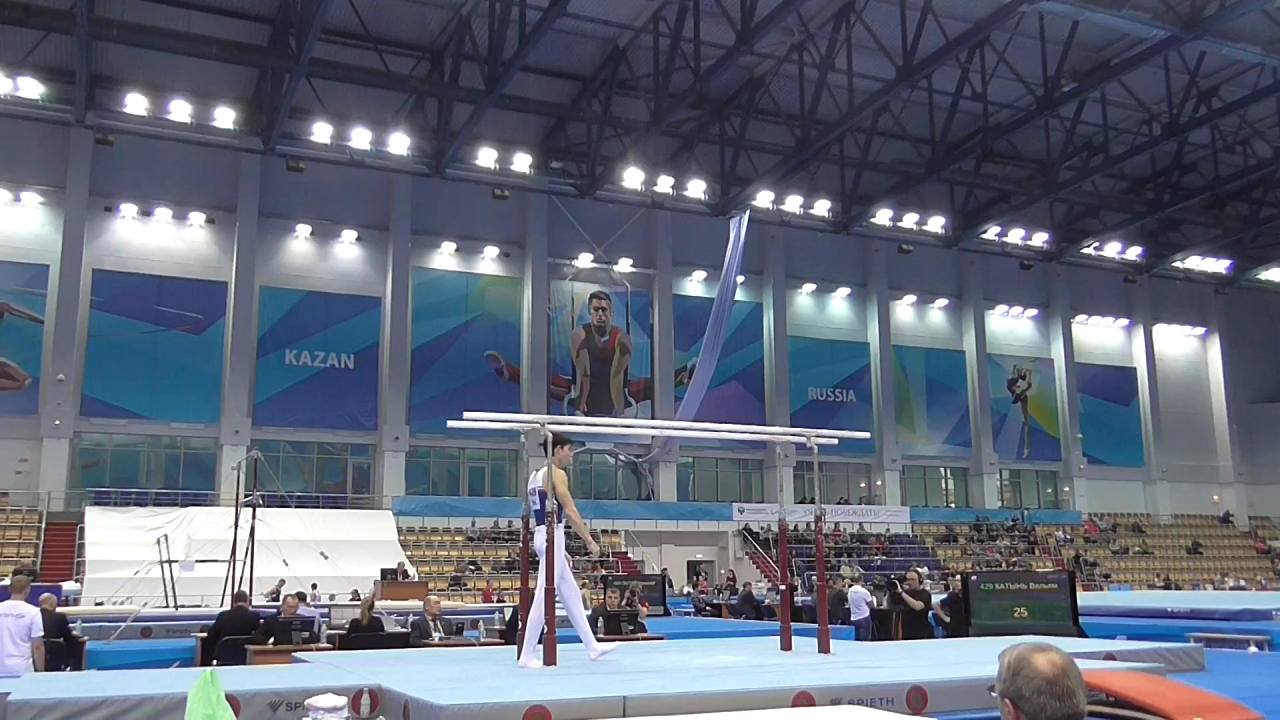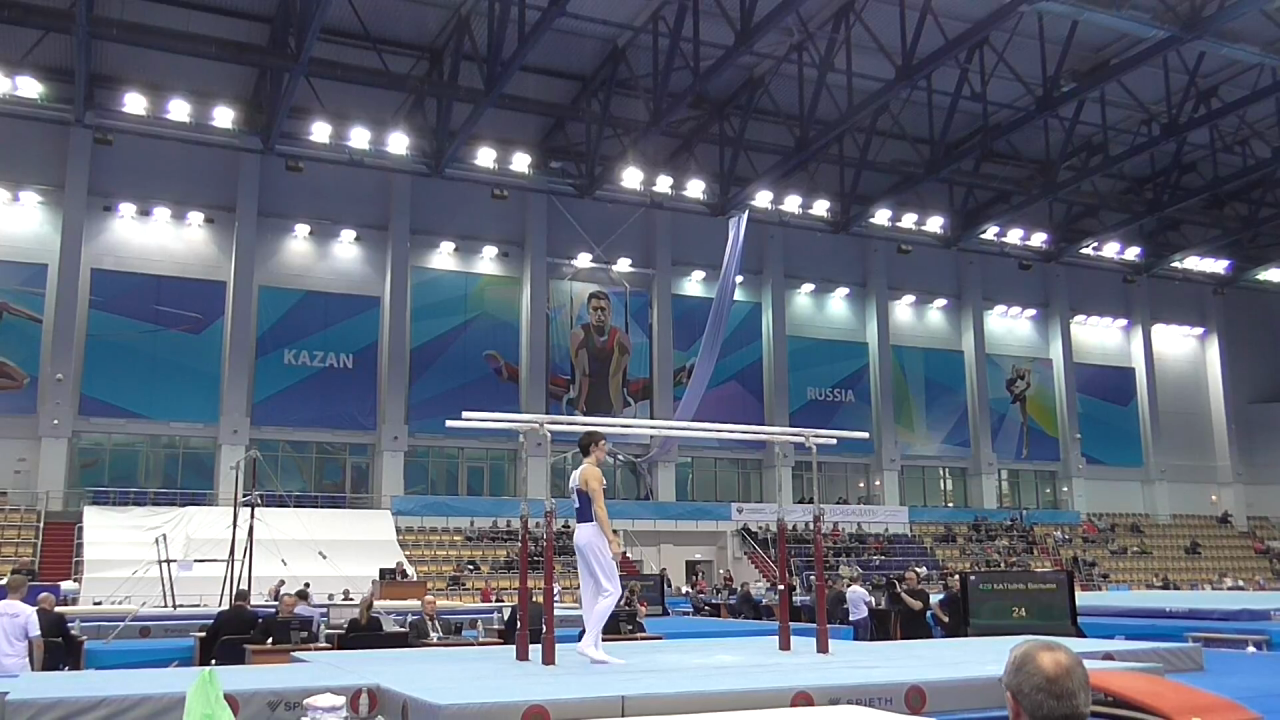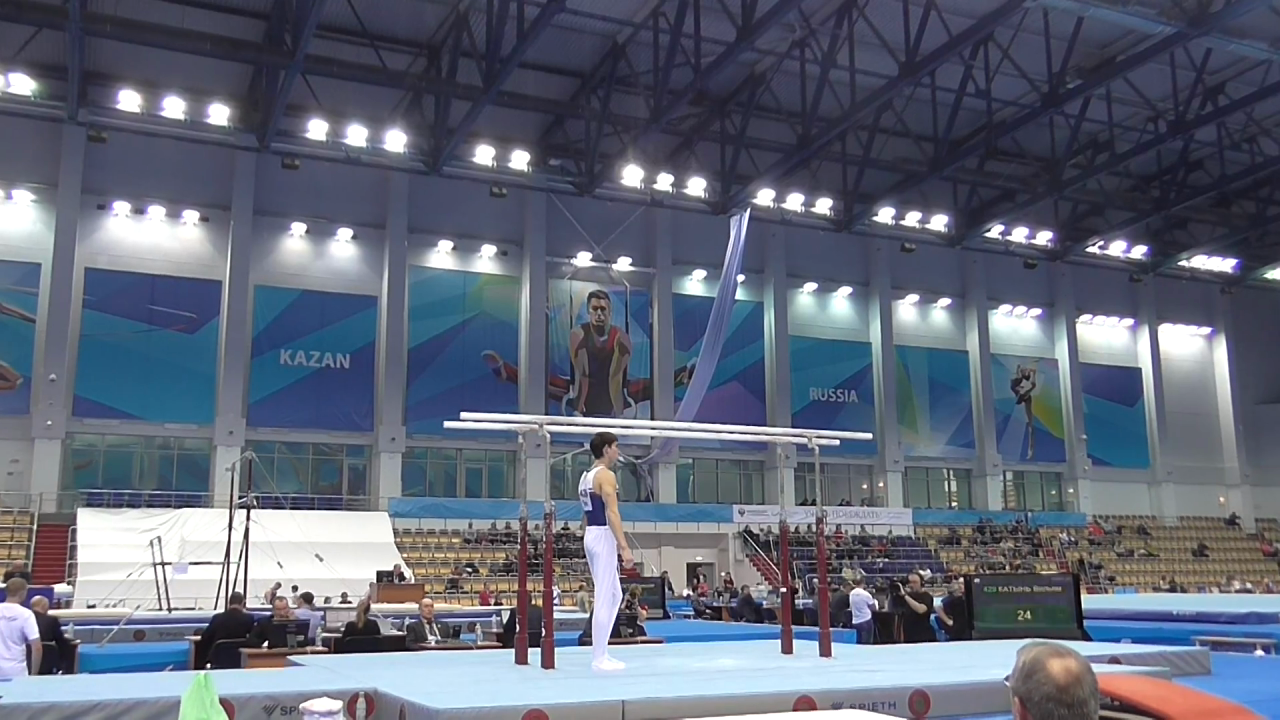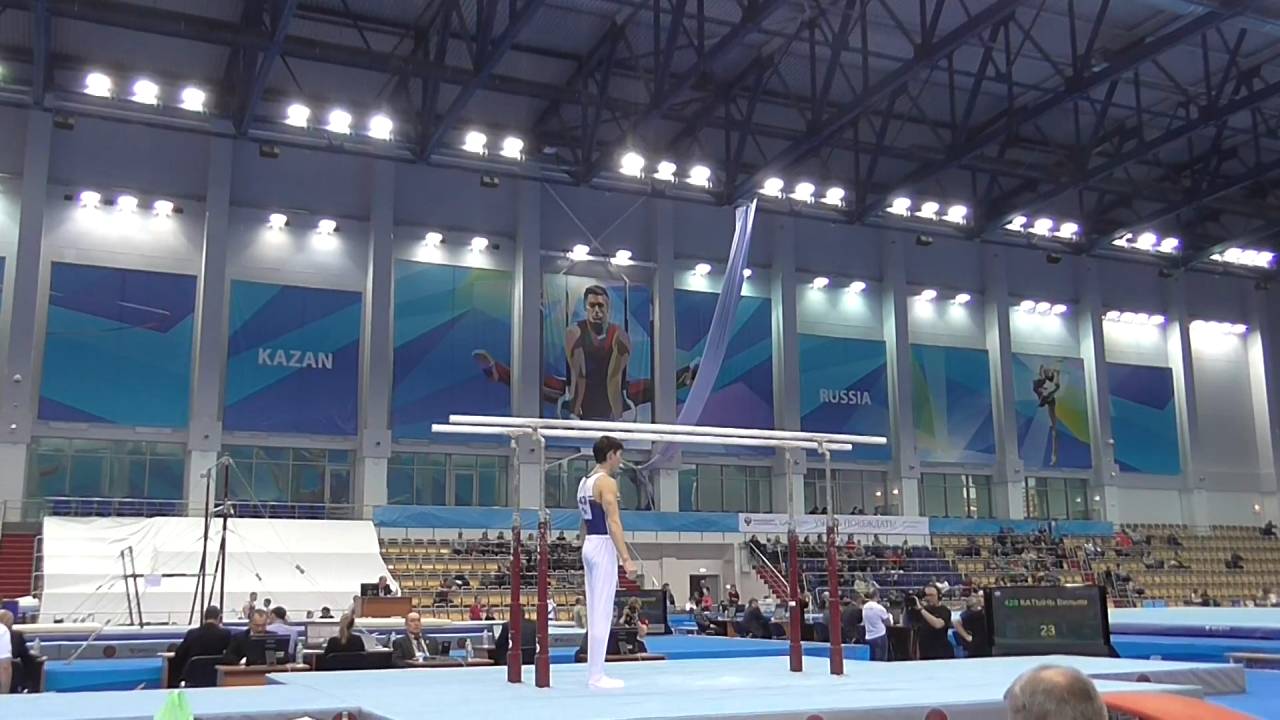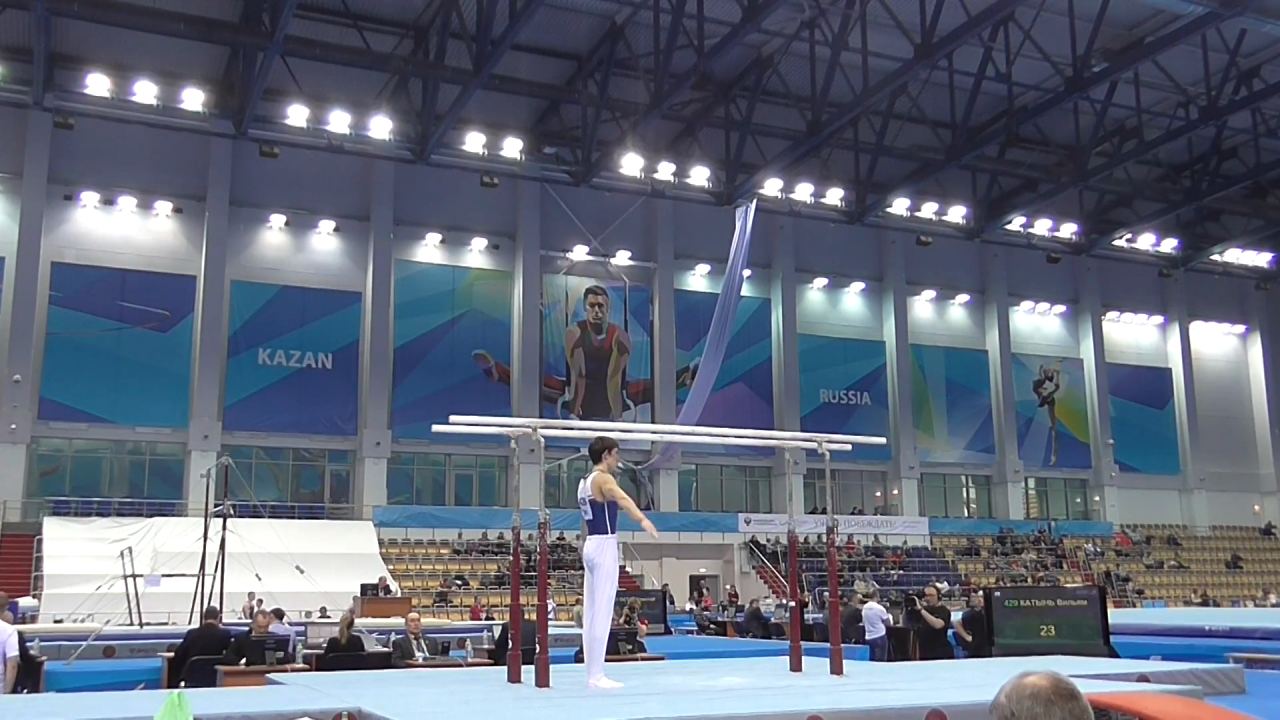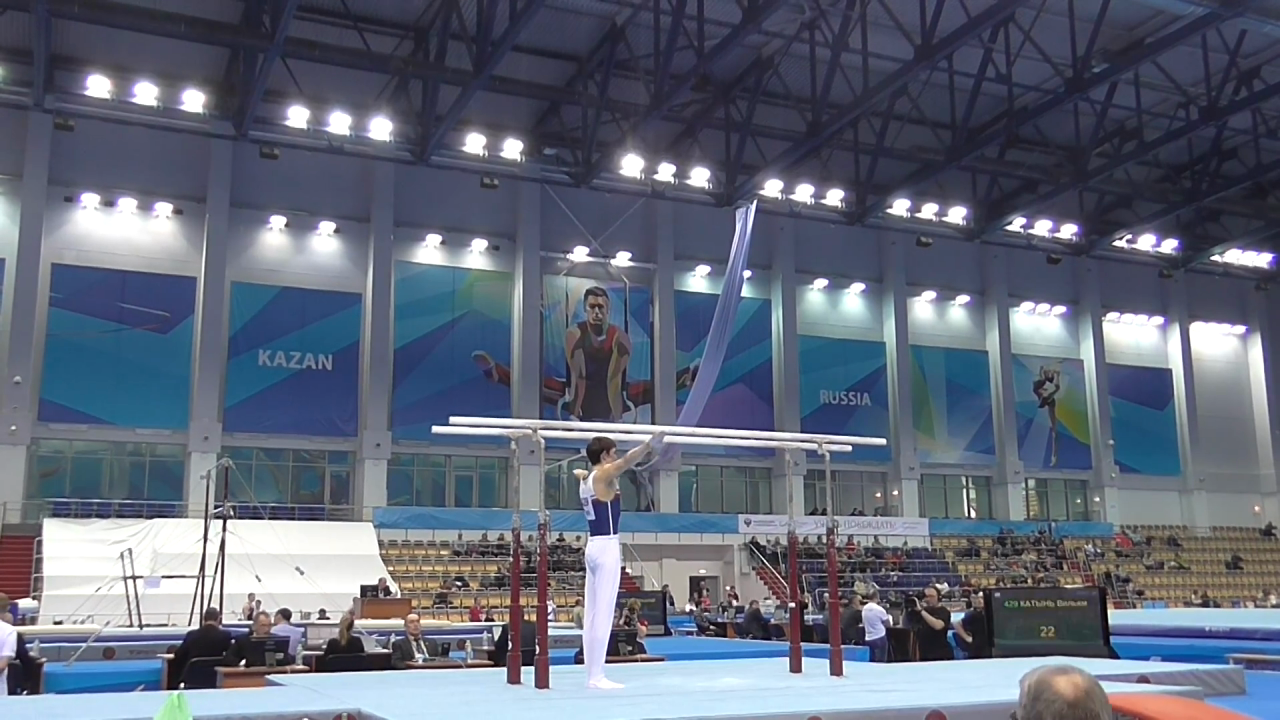
dt=0.5s
person 1, frame 1
left shoulder: (535, 476)
right shoulder: (557, 474)
right elbow: (570, 511)
right wrist: (589, 540)
left hip: (542, 534)
right hip: (552, 536)
left knee: (571, 596)
right knee: (544, 598)
left ankle: (592, 647)
right ankle: (527, 654)
person 1, frame 2
left shoulder: (576, 473)
right shoulder: (592, 471)
right elbow: (599, 508)
right wrist: (612, 540)
left hip: (580, 533)
right hip: (592, 533)
left knee: (591, 596)
right knee: (612, 590)
left ankle: (595, 649)
right ankle: (588, 641)
person 1, frame 3
left shoulder: (585, 476)
right shoulder: (606, 475)
right elbow: (612, 513)
right wrist: (624, 547)
left hip: (590, 536)
right hip: (603, 537)
left knee: (613, 596)
right knee: (604, 600)
left ankle: (601, 651)
right ankle: (599, 658)
person 1, frame 4
left shoulder: (585, 482)
right shoulder: (606, 482)
right elbow: (613, 522)
right wrist: (626, 557)
left hip: (589, 545)
right hip: (603, 546)
left knee: (597, 613)
right knee: (601, 614)
left ankle: (596, 671)
right ankle: (596, 676)
person 1, frame 5
left shoulder: (586, 482)
right shoulder: (602, 478)
right elbow: (622, 499)
right wrist: (642, 519)
left hip: (590, 545)
right hip: (604, 545)
left knee: (593, 612)
right knee: (603, 612)
left ankle: (592, 672)
right ankle: (596, 675)
person 1, frame 6
left shoulder: (586, 479)
right shoulder: (603, 475)
right elbow: (626, 460)
right wrist: (648, 445)
left hip: (593, 546)
right hip: (607, 546)
left knee: (593, 613)
right knee: (603, 613)
left ankle: (593, 674)
right ankle: (597, 677)
